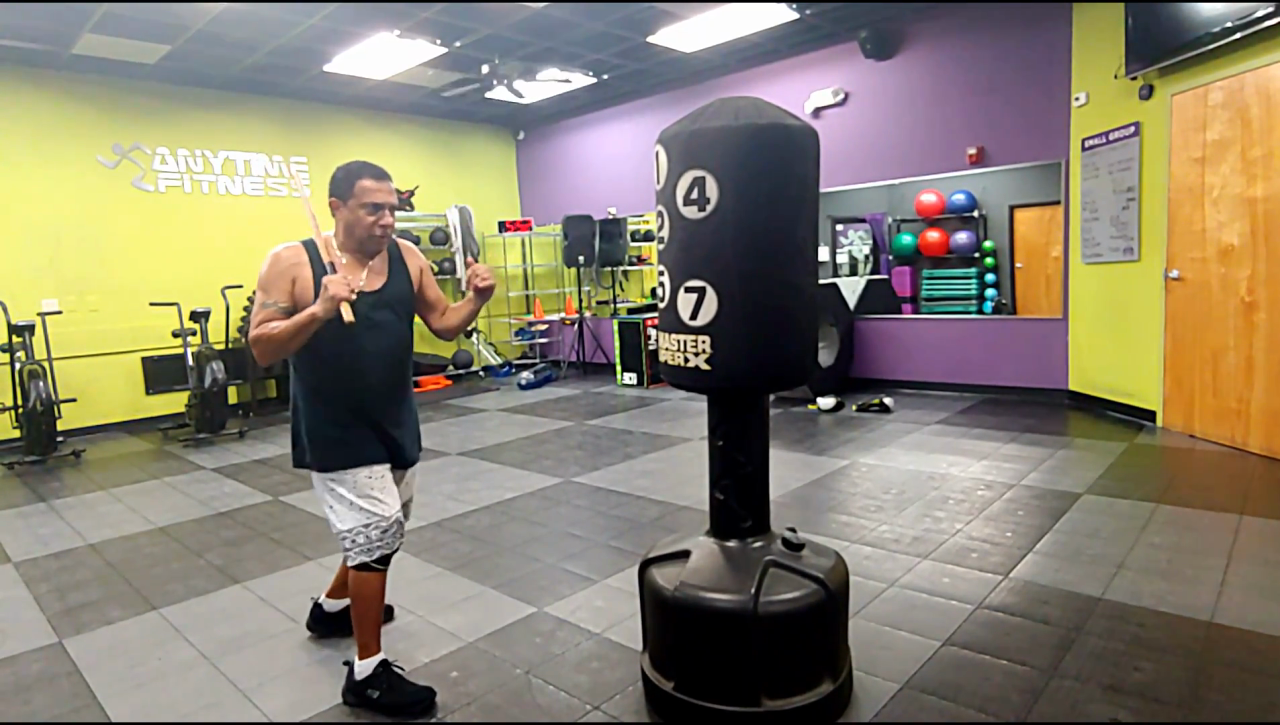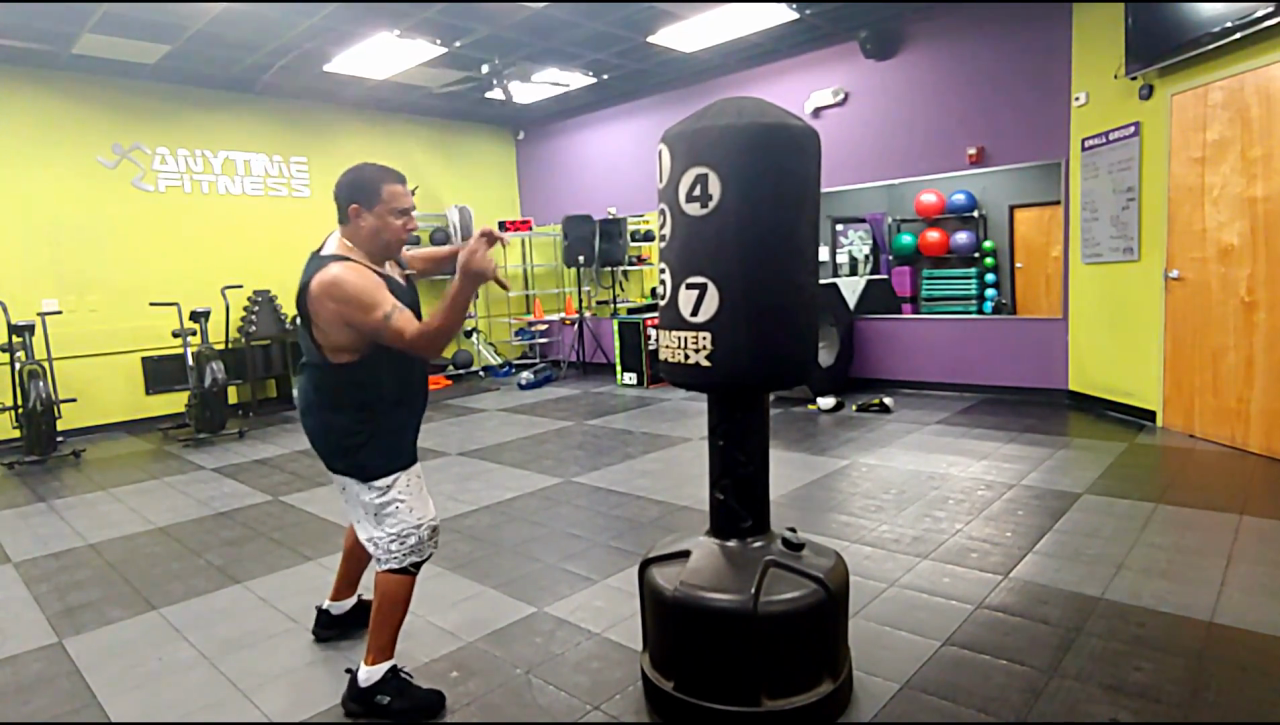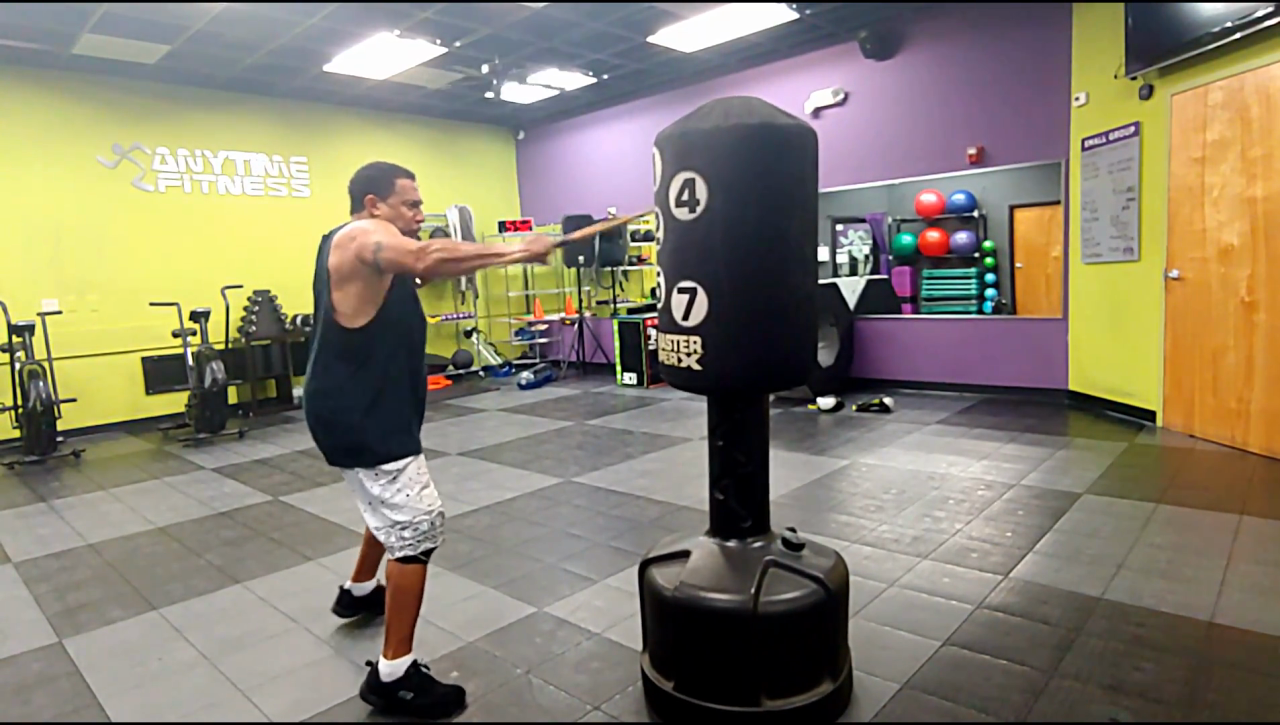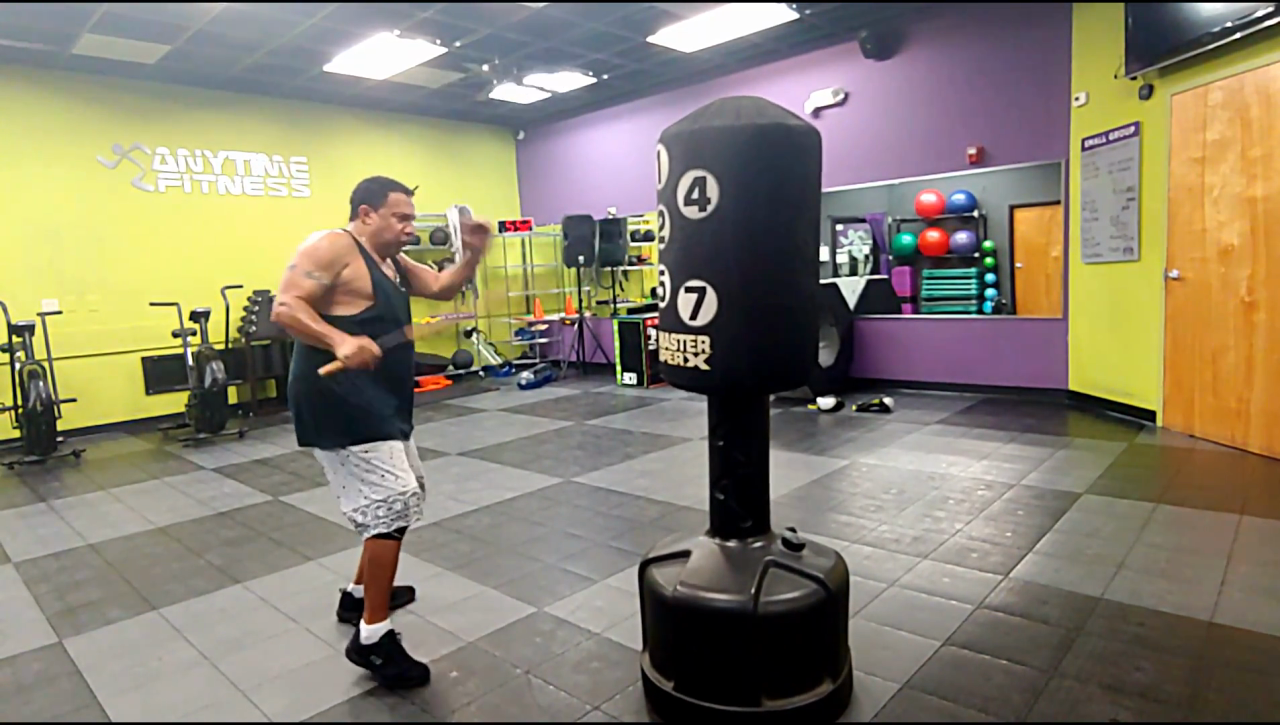
dt=0.4s
person 1, frame 1
left shoulder: (407, 256)
right shoulder: (291, 262)
left elbow: (444, 325)
right elbow: (263, 348)
left wrist: (476, 298)
right wrist: (317, 312)
left hip: (393, 422)
right hip: (335, 427)
left knee: (373, 523)
right knee: (375, 532)
left ankle: (333, 606)
right ankle: (367, 673)
person 1, frame 2
left shoulder: (364, 248)
right shoulder: (342, 278)
left elbow: (418, 262)
right elbow: (420, 344)
left wrist: (466, 252)
right wrist: (468, 279)
left hip: (354, 416)
right hip: (358, 429)
left knee: (372, 514)
right knee: (408, 538)
left ankle: (340, 609)
person 1, frame 3
left shoulder: (360, 247)
right shoulder: (360, 236)
right elbow: (427, 254)
right wrist: (509, 250)
left hip: (363, 406)
right hip: (362, 414)
left knee: (396, 506)
right knee: (413, 526)
left ankle: (360, 591)
right ankle: (393, 675)
person 1, frame 4
left shoulder: (392, 260)
right shoulder: (329, 249)
left elbow: (440, 286)
right elbow: (285, 310)
left wrist: (471, 252)
right wrist: (338, 339)
left hip: (383, 407)
right hip: (340, 407)
left knee: (399, 498)
right knee: (392, 505)
left ankle: (362, 591)
right ankle: (372, 637)
